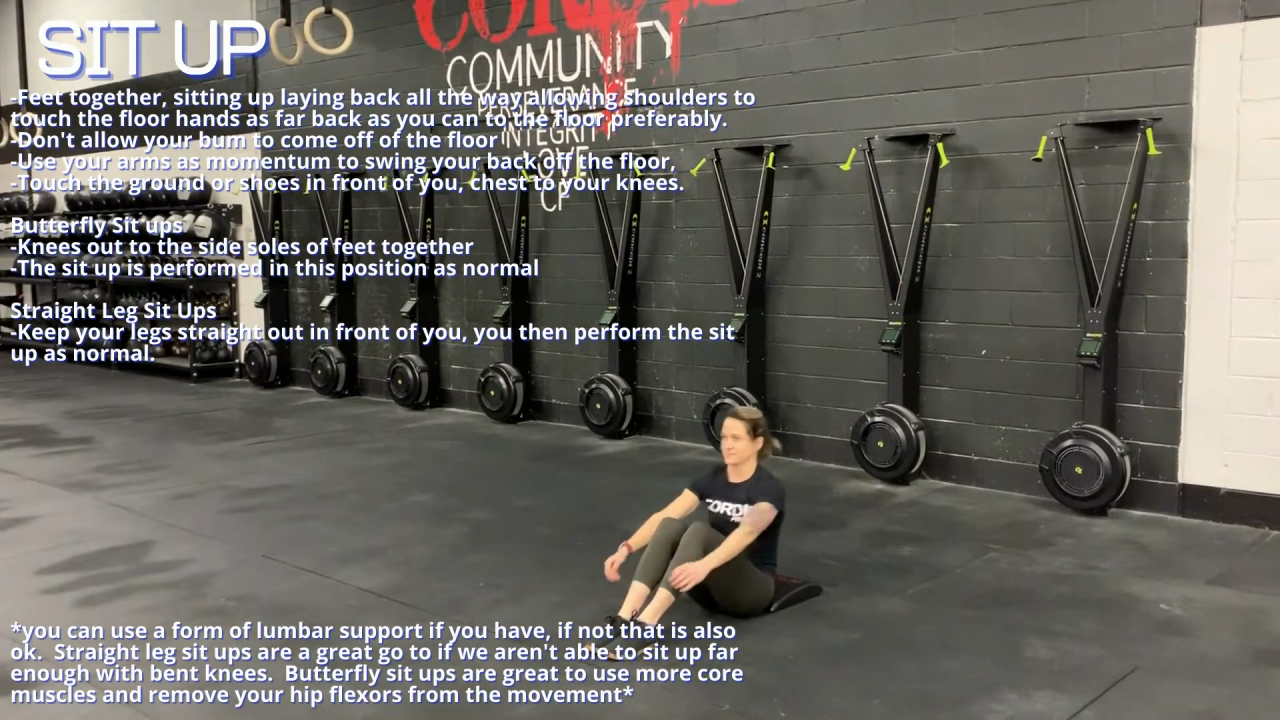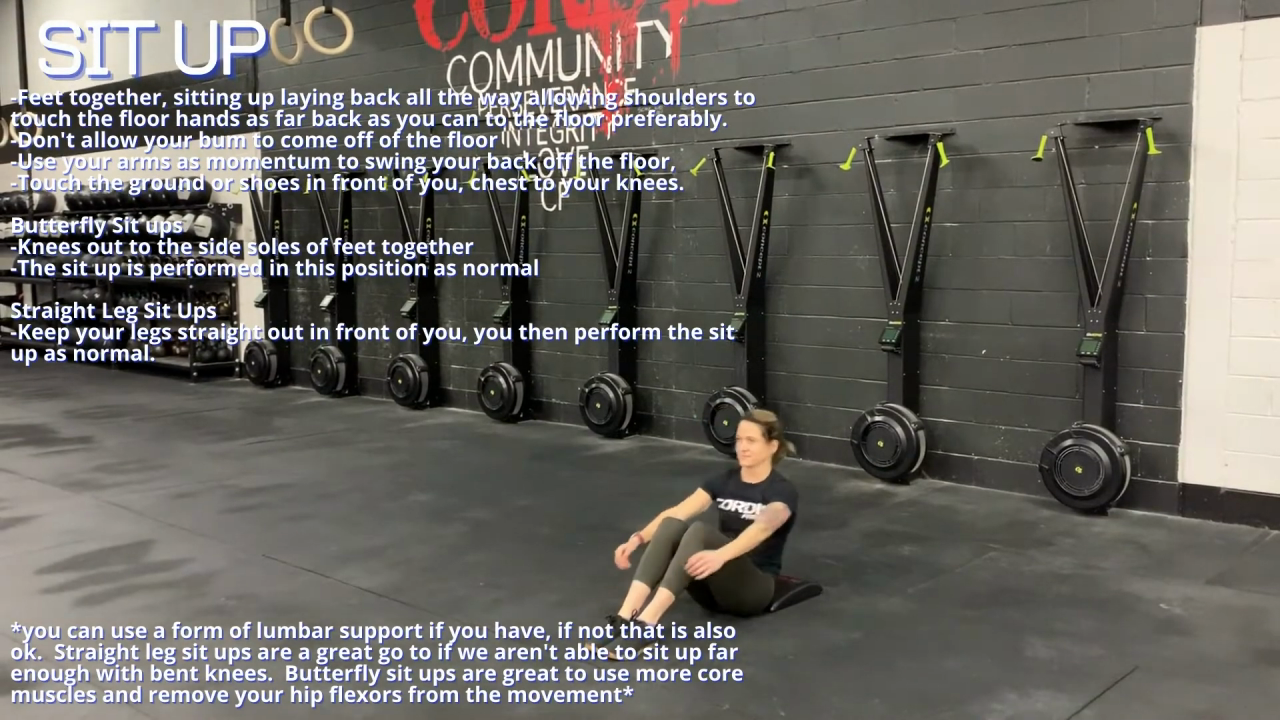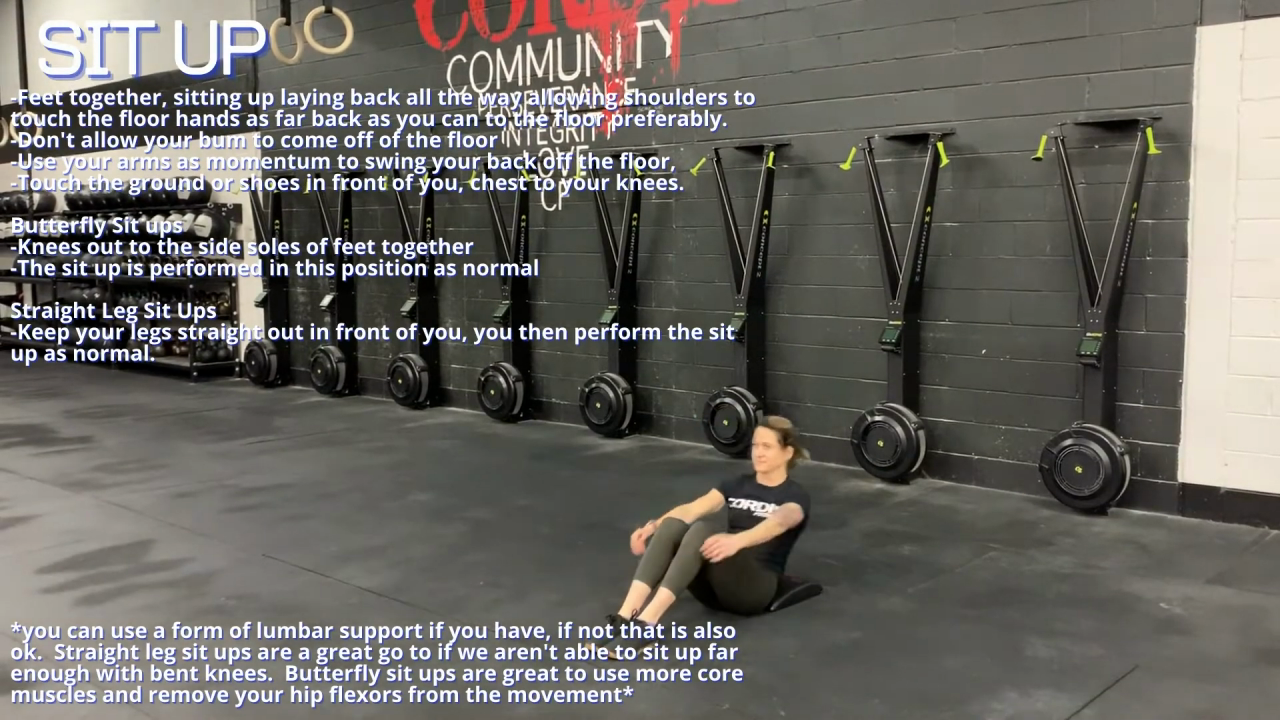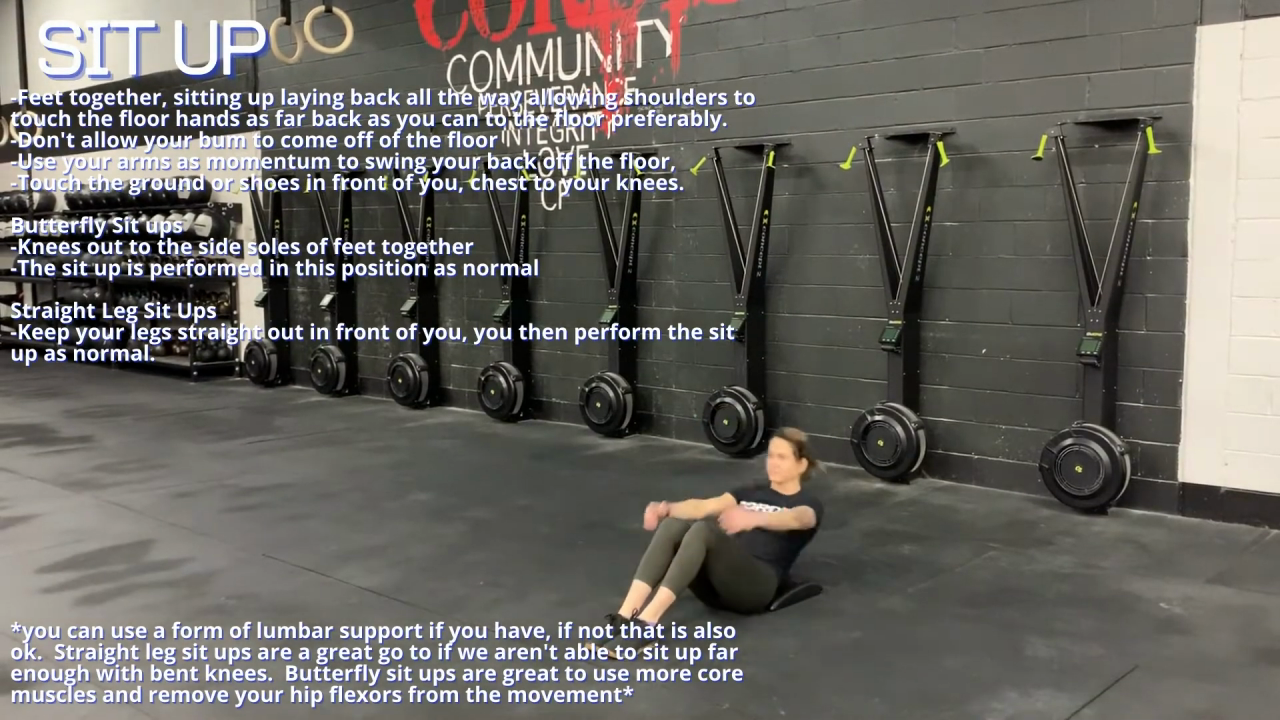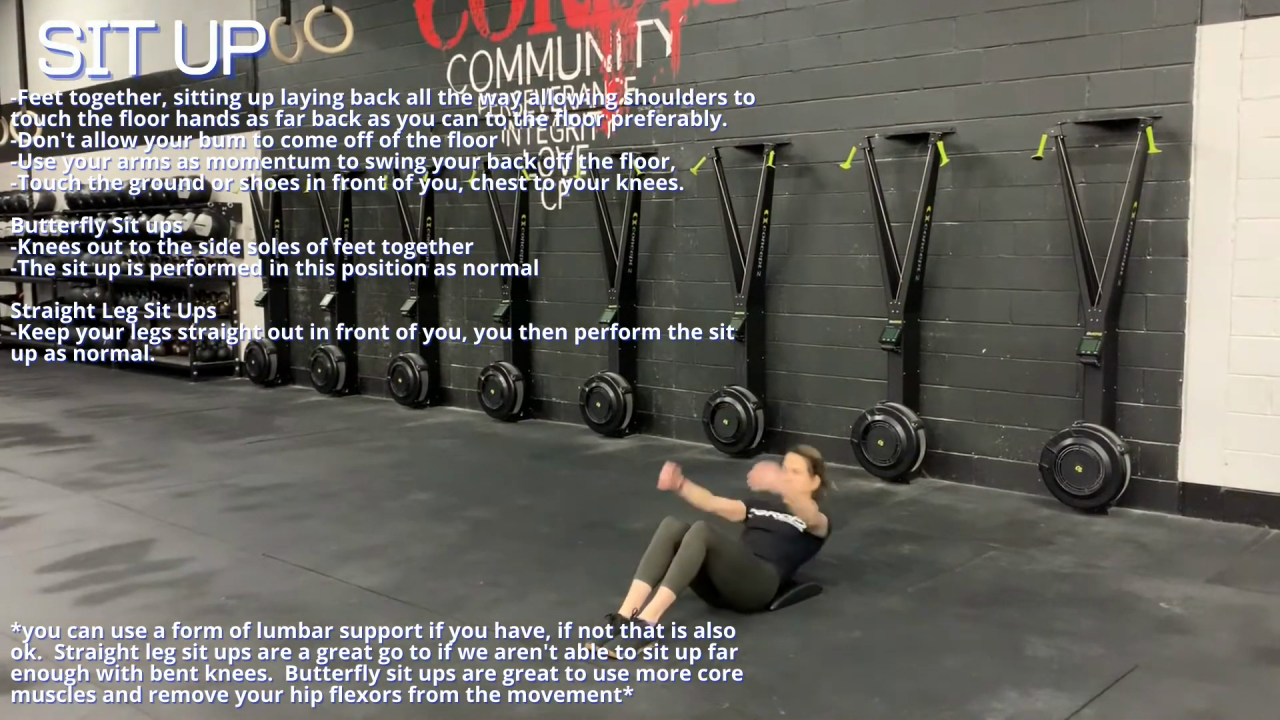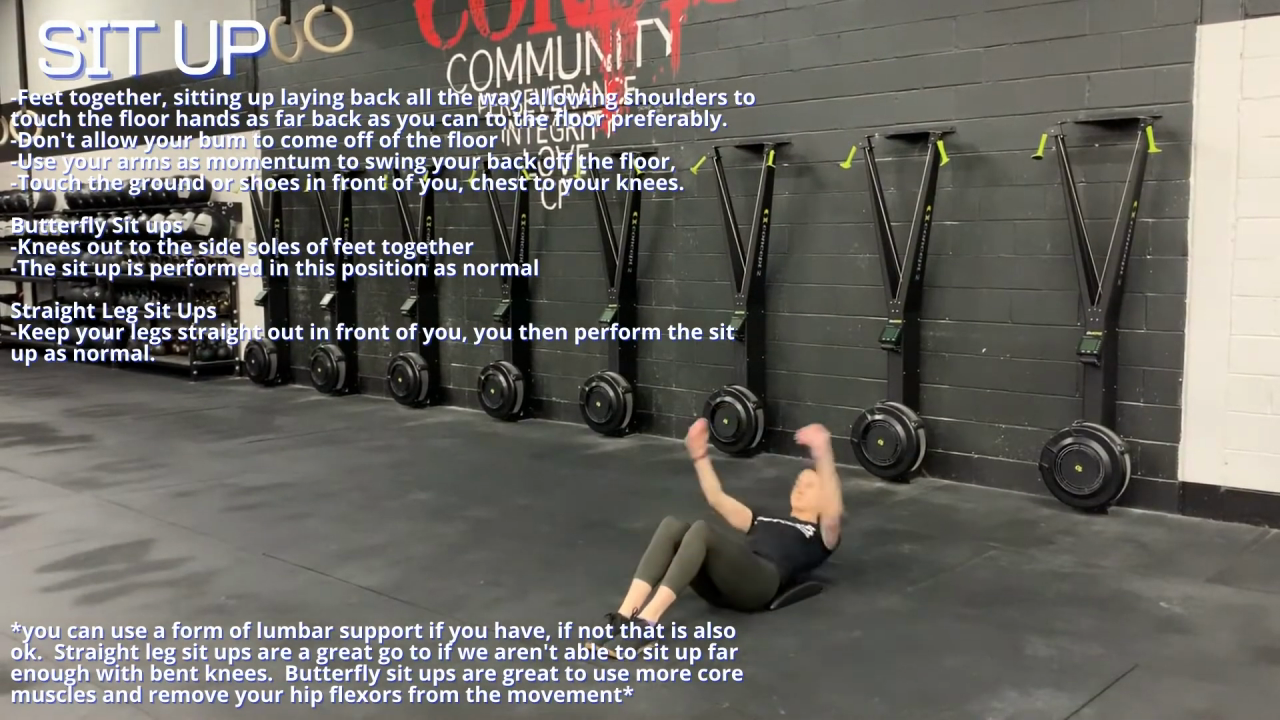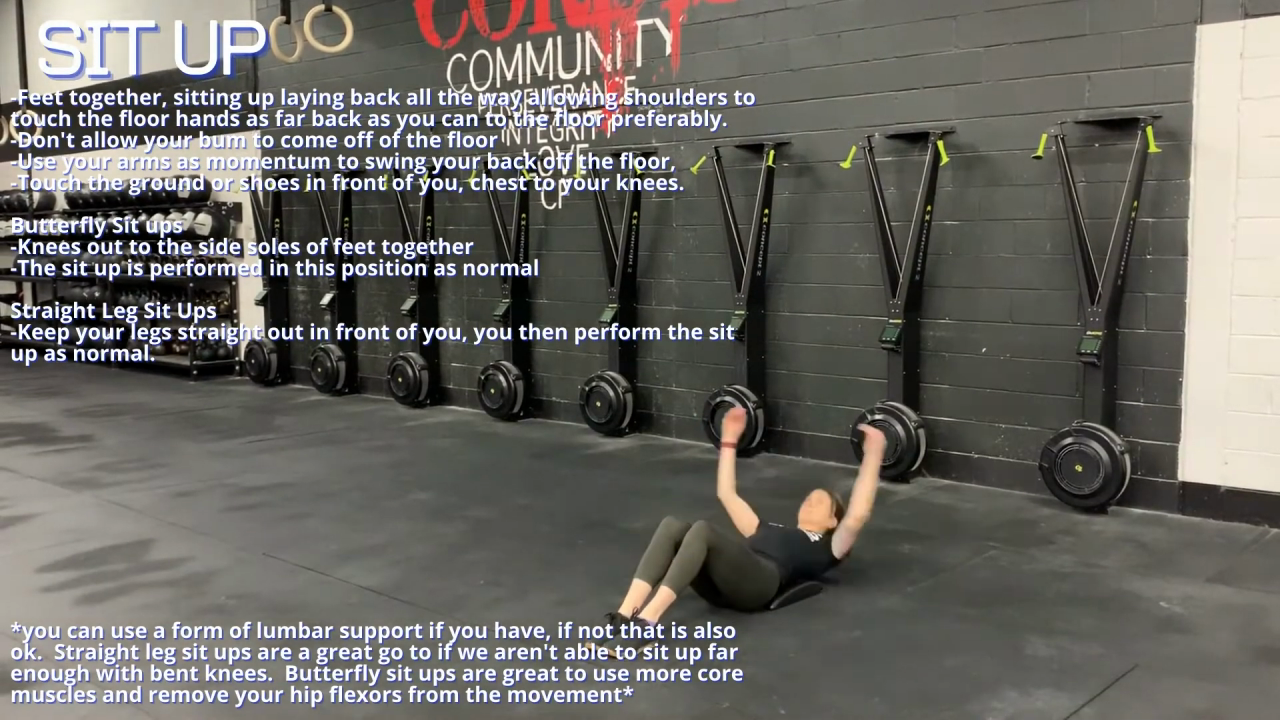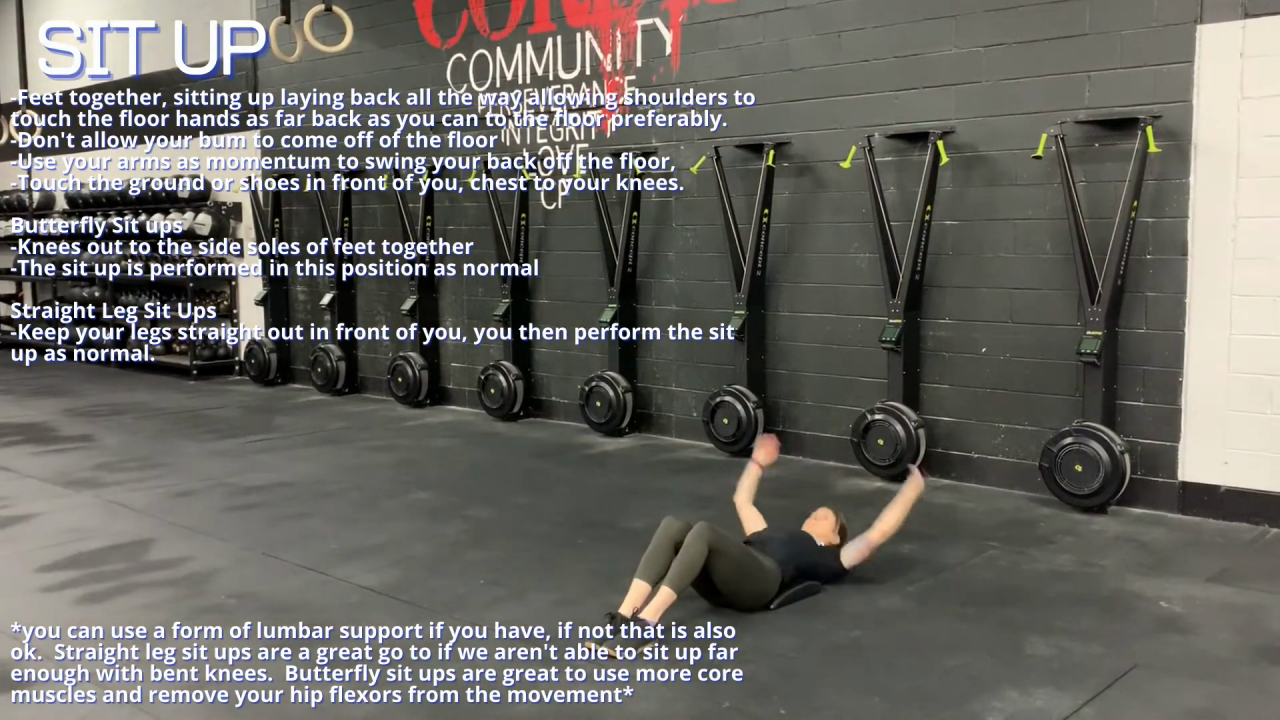
dt=0.1s
person 1, frame 1
left shoulder: (769, 489)
right shoulder: (712, 479)
left elbow: (747, 533)
right elbow: (668, 514)
left wrist: (705, 566)
right wrist: (626, 548)
left hip: (751, 588)
right hip: (709, 585)
left knee: (699, 530)
right knee: (670, 526)
left ankle: (645, 626)
right ankle: (624, 620)
person 1, frame 2
left shoulder: (782, 491)
right shoulder: (725, 480)
left elbow: (761, 529)
right elbow: (677, 512)
left wrist: (720, 555)
right wrist: (638, 538)
left hip: (753, 587)
right hip: (711, 587)
left knee: (699, 531)
right knee: (673, 526)
left ankle: (645, 625)
right ankle: (624, 620)
person 1, frame 3
left shoulder: (795, 497)
right shoulder: (739, 485)
left elbow: (775, 525)
right elbow: (692, 510)
left wrist: (736, 540)
right wrist: (651, 529)
left hip: (754, 586)
right hip: (713, 584)
left knee: (700, 531)
right knee: (671, 526)
left ankle: (646, 625)
right ankle: (623, 620)
person 1, frame 4
left shoulder: (808, 506)
right shoulder: (752, 493)
left elbow: (791, 519)
right elbow: (704, 507)
left wrist: (755, 518)
right wrist: (666, 509)
left hip: (757, 584)
right hip: (716, 584)
left knee: (702, 531)
right knee: (673, 526)
left ankle: (646, 624)
right ankle: (624, 619)
person 1, frame 5
left shoulder: (814, 524)
right shoulder: (761, 505)
left elbow: (806, 511)
right elbow: (713, 504)
left wrist: (779, 484)
right wrist: (679, 484)
left hip: (758, 584)
right hip: (717, 581)
left knee: (702, 531)
right knee: (671, 526)
left ankle: (647, 624)
right ankle: (624, 617)
person 1, frame 6
left shoulder: (821, 538)
right shoulder: (764, 520)
left elbow: (833, 506)
right elbow: (718, 499)
left wrist: (823, 451)
right wrist: (700, 454)
left hip: (758, 583)
right hip: (719, 583)
left knee: (700, 529)
right knee: (671, 525)
left ankle: (646, 624)
right ankle: (623, 618)
person 1, frame 7
left shoulder: (821, 551)
right shoulder: (769, 530)
left elbow: (857, 516)
right elbow: (727, 494)
left wrist: (873, 452)
right wrist: (728, 443)
left hip: (752, 586)
right hip: (716, 579)
left knee: (701, 530)
right knee: (672, 526)
left ankle: (645, 624)
right ankle: (623, 620)
person 1, frame 8
left shoulder: (828, 559)
right shoulder: (774, 535)
left elbow: (877, 533)
right elbow: (743, 502)
left wrist: (911, 488)
right wrist: (758, 463)
left hip: (758, 581)
right hip: (723, 581)
left knee: (703, 530)
right knee: (673, 525)
left ankle: (646, 625)
right ankle: (623, 618)
